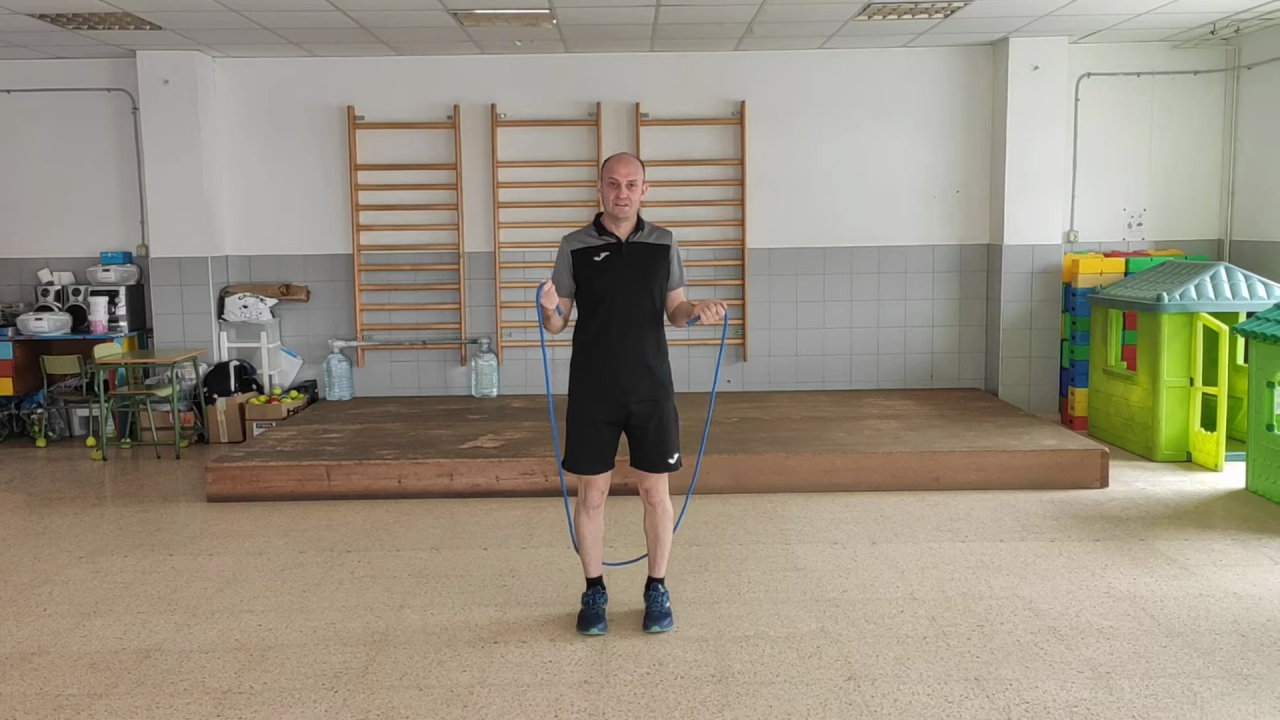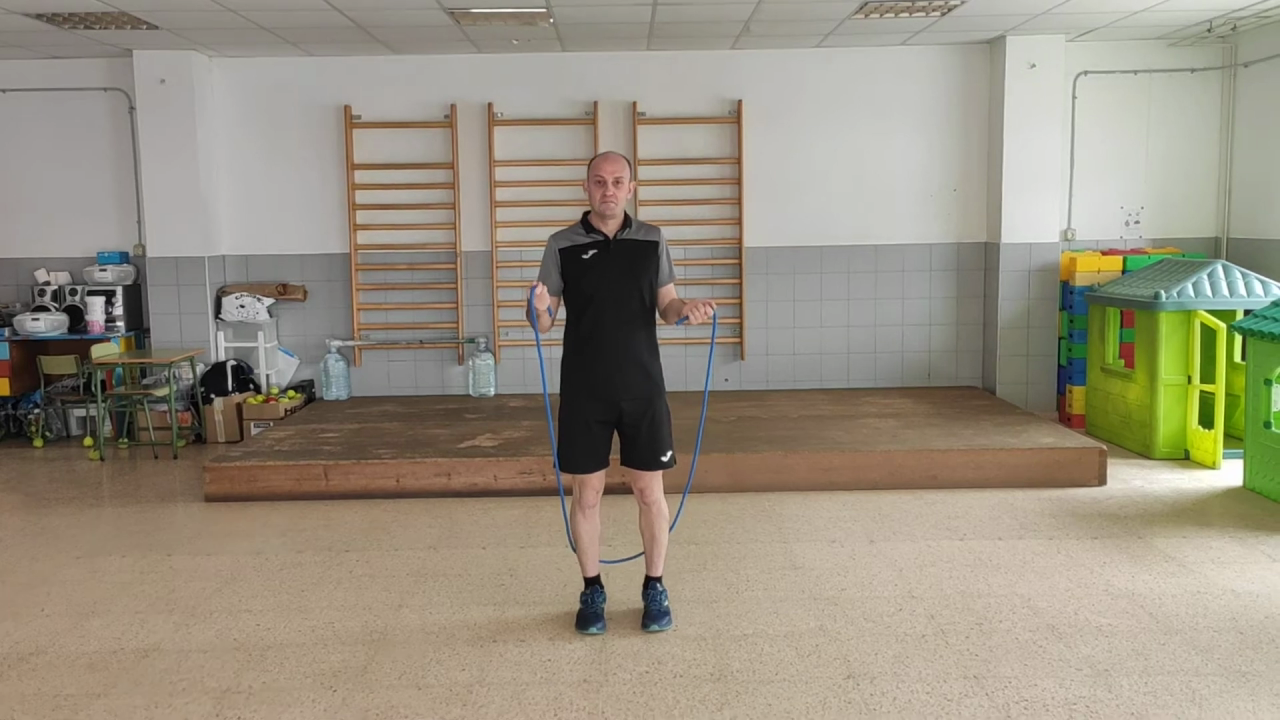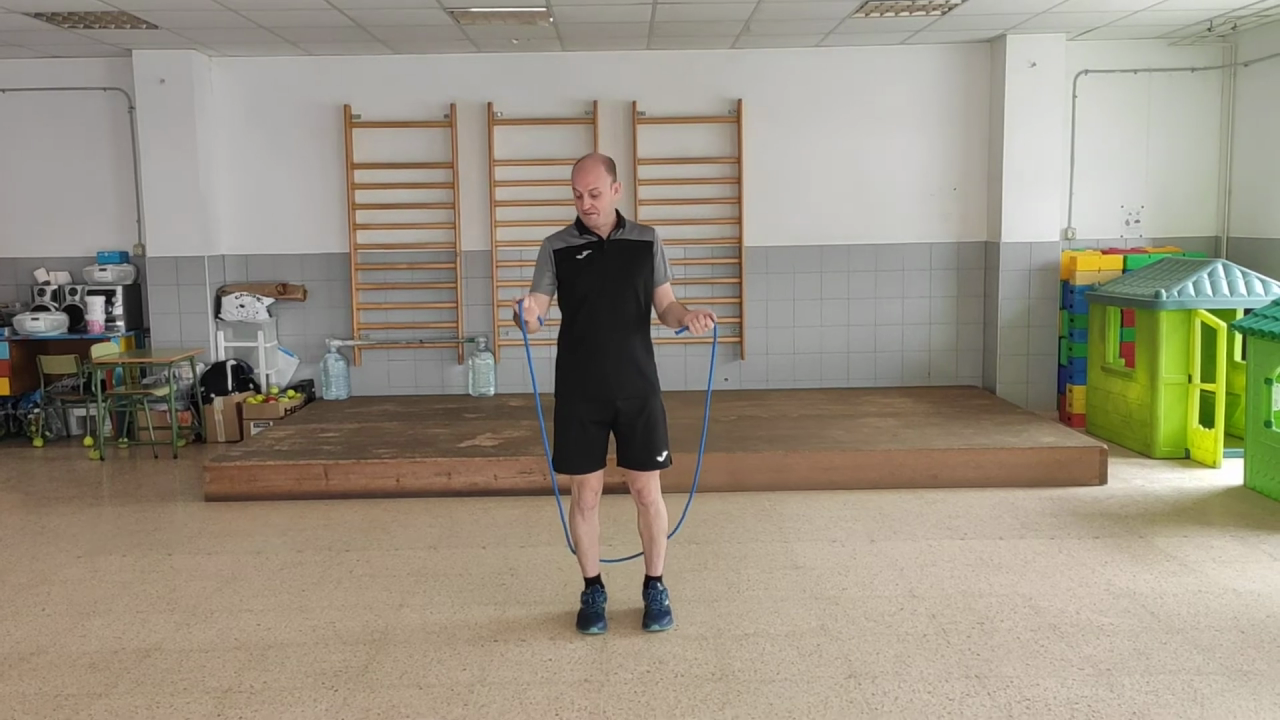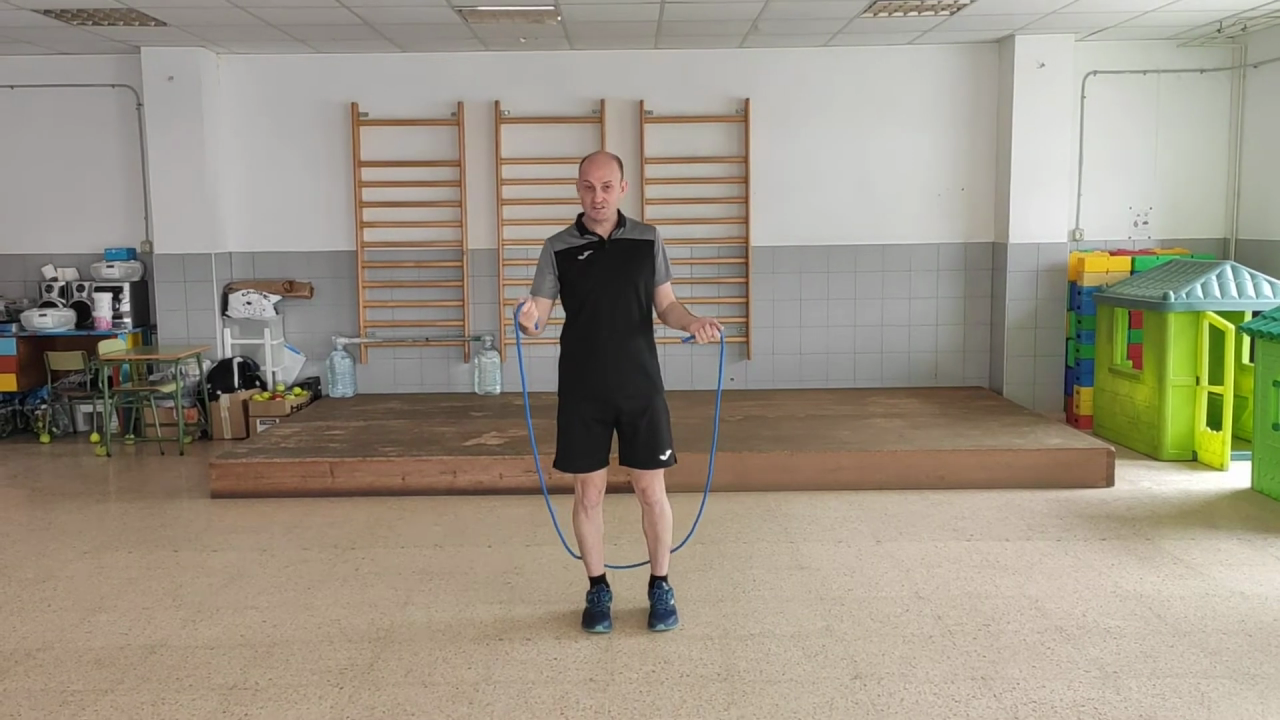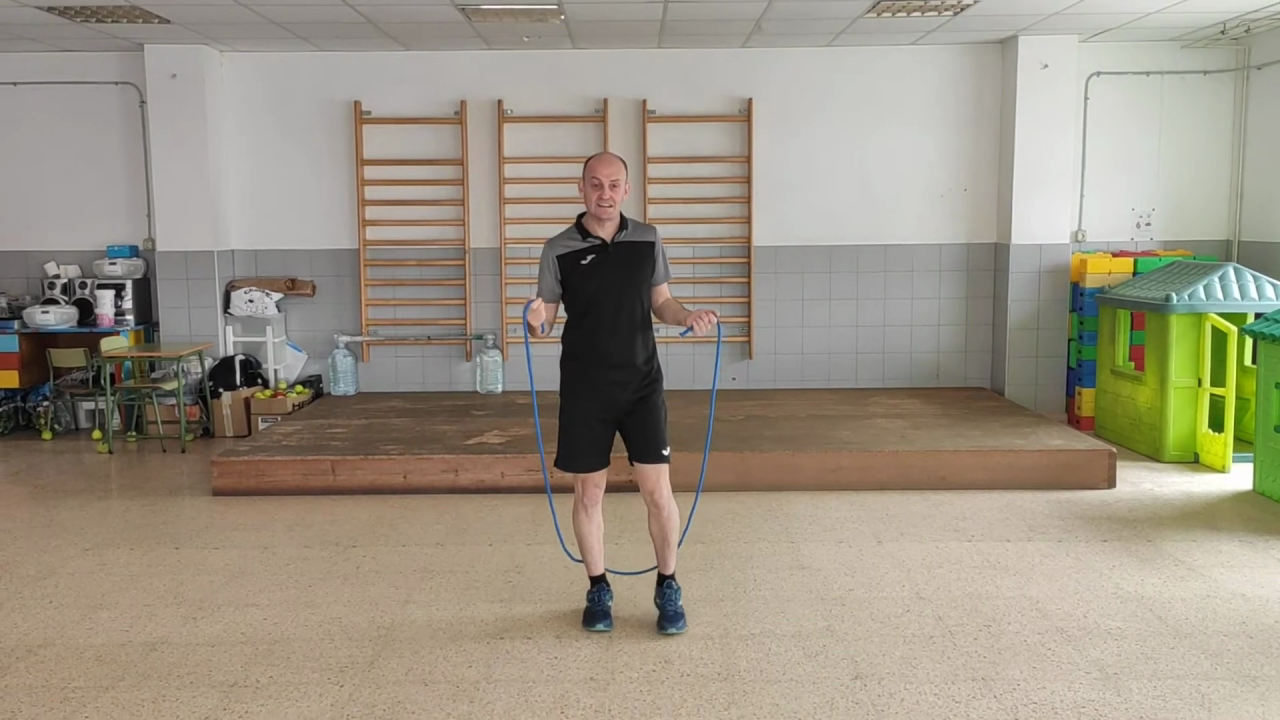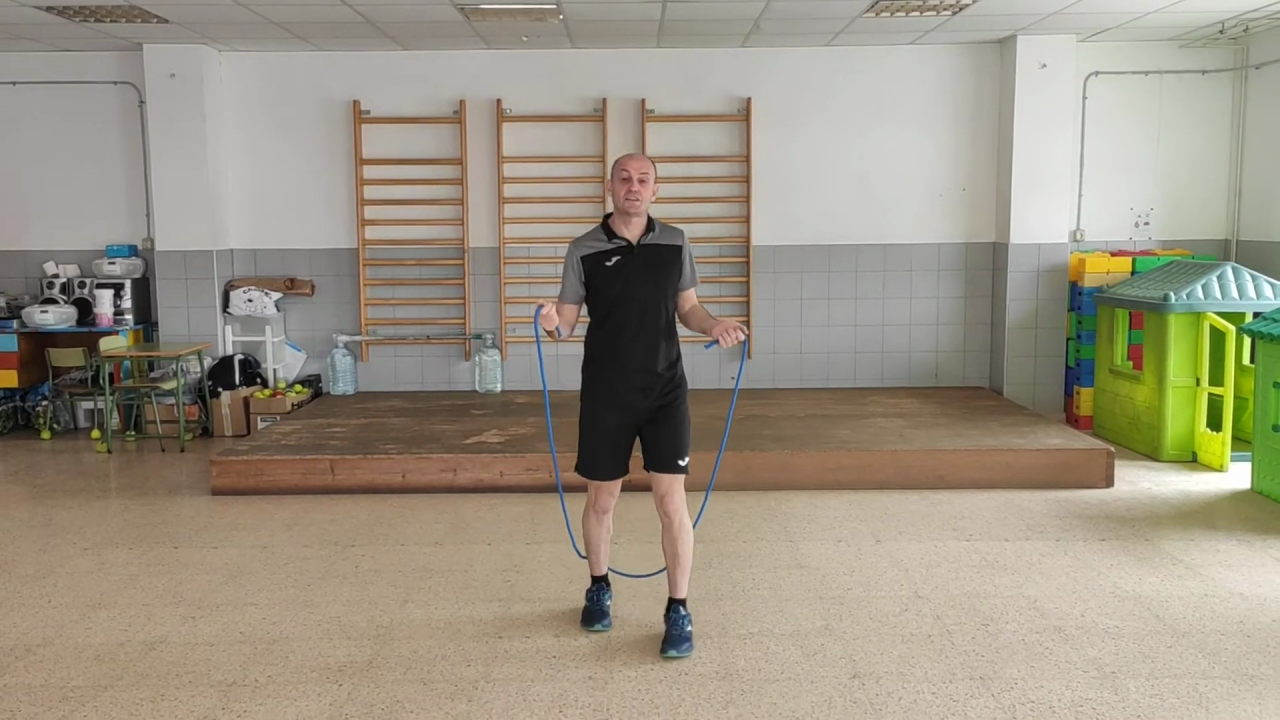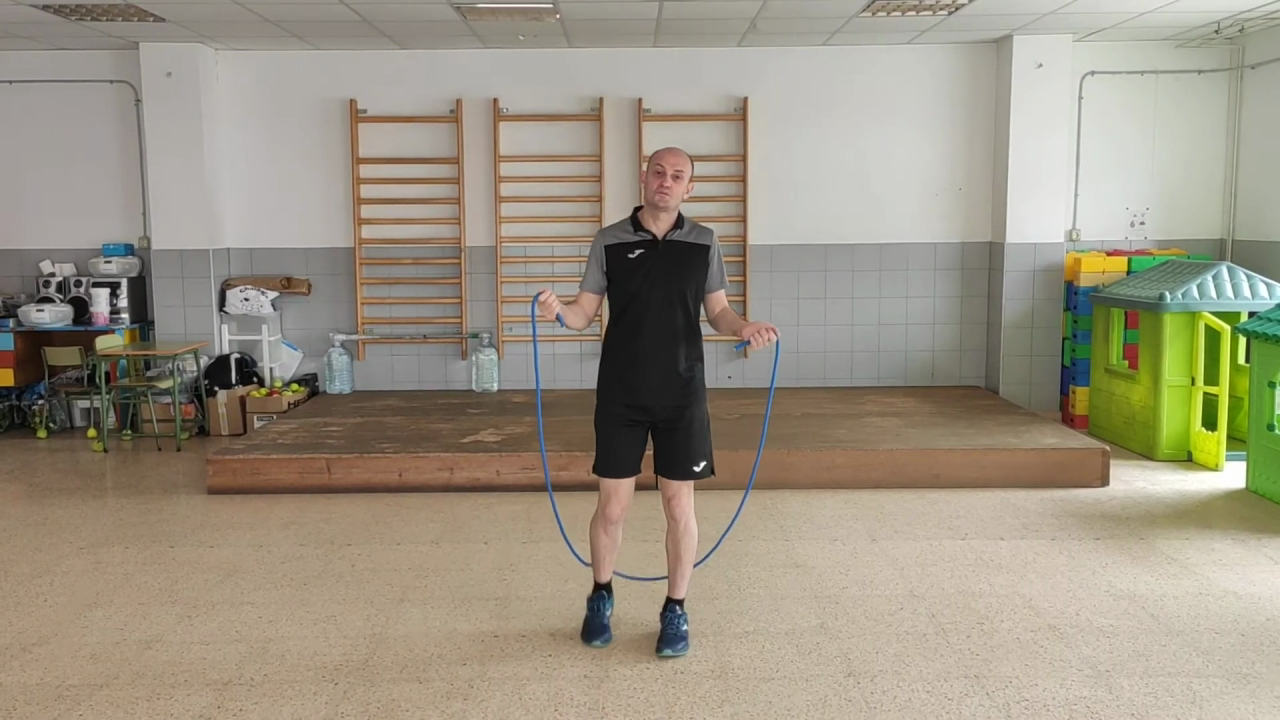
dt=0.4s
person 1, frame 1
left shoulder: (663, 243)
right shoulder: (575, 246)
left elbow: (674, 310)
right elbow: (557, 323)
left wrist: (696, 309)
right wrist: (549, 308)
left hip: (651, 390)
right hip: (592, 392)
left knee: (656, 492)
right knee: (591, 494)
left ankle: (657, 588)
right ankle: (594, 591)
person 1, frame 2
left shoulder: (652, 239)
right shoulder: (562, 245)
left elbow: (665, 305)
right elbow: (543, 322)
left wrist: (686, 307)
right wrist: (538, 308)
left hip: (643, 388)
right hip: (584, 391)
left knee: (650, 490)
right knee: (586, 493)
left ankle: (654, 587)
right ankle: (592, 590)
person 1, frame 3
left shoulder: (647, 240)
right shoulder: (556, 247)
left elbow: (664, 307)
right elbow: (534, 318)
left wrist: (688, 316)
right wrist: (525, 314)
left hip: (638, 388)
right hip: (579, 392)
left knee: (647, 490)
right knee: (585, 494)
left ankle: (655, 587)
right ankle: (593, 590)
person 1, frame 4
left shoulder: (648, 239)
right shoulder: (558, 248)
left elbow: (665, 305)
right elbow: (539, 317)
left wrist: (693, 322)
right wrist: (527, 320)
left hip: (641, 387)
right hip: (582, 391)
left knee: (651, 490)
right knee: (588, 493)
left ankle: (660, 586)
right ankle: (598, 590)
person 1, frame 5
left shoulder: (648, 239)
right shoulder: (558, 250)
left elbow: (660, 302)
right elbow: (545, 323)
left wrist: (689, 315)
right wrist: (534, 321)
left hip: (642, 384)
right hip: (584, 390)
left knee: (657, 489)
right knee: (588, 492)
left ankle: (667, 587)
right ankle: (599, 589)
person 1, frame 6
left shoulder: (675, 242)
right shoulder: (584, 251)
left elbow: (686, 307)
right elbow: (567, 324)
left wrist: (714, 325)
right wrist: (550, 323)
left hip: (665, 391)
right hip: (605, 395)
left knee: (671, 500)
right knee: (601, 499)
left ankle: (678, 611)
right ankle: (599, 587)
person 1, frame 7
left shoulder: (704, 242)
right shoulder: (610, 241)
left elbow: (717, 311)
right elbow: (585, 313)
left wrist: (743, 327)
right wrist: (557, 309)
left hip: (682, 395)
right hip: (621, 395)
left knee: (679, 504)
right knee: (613, 505)
left ankle: (675, 610)
right ankle: (601, 594)
